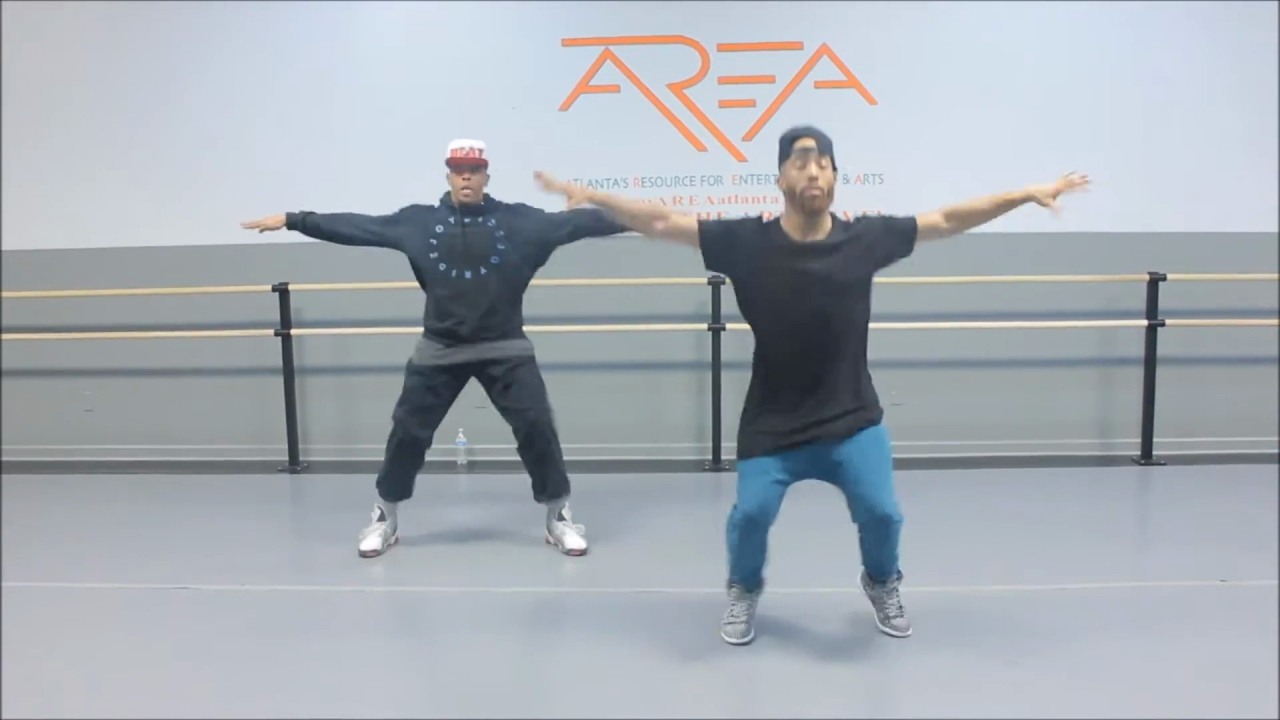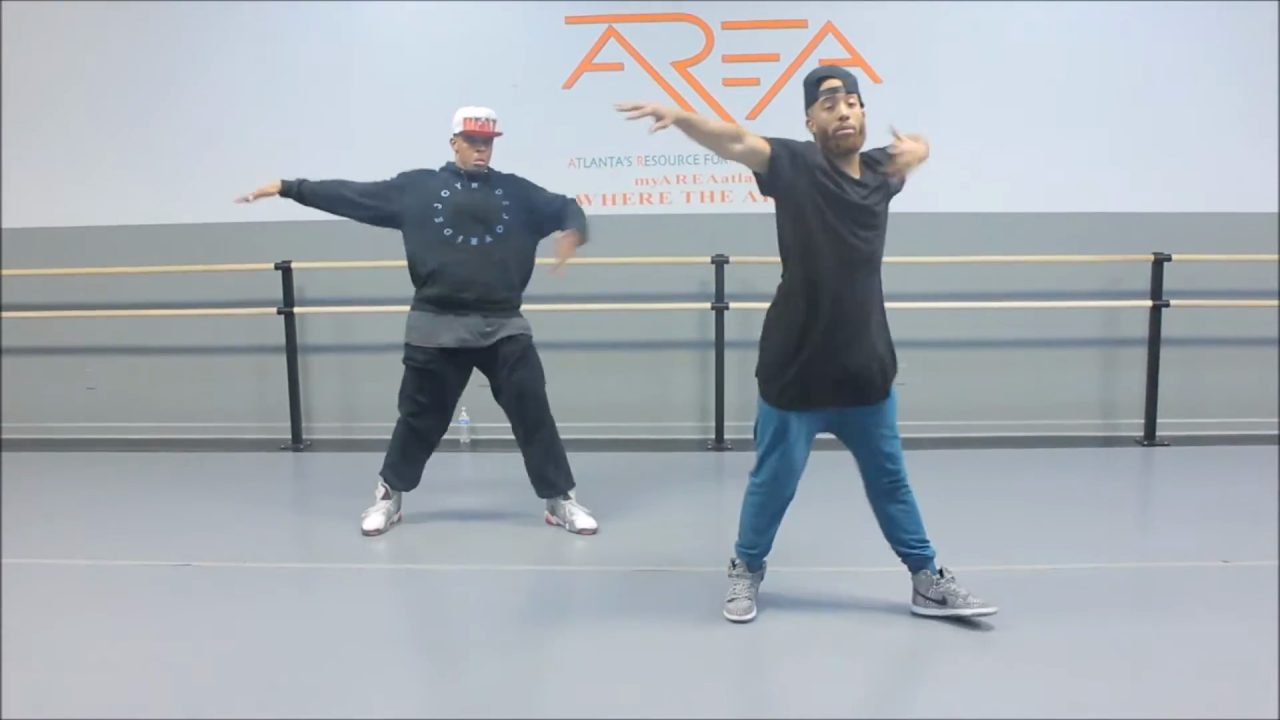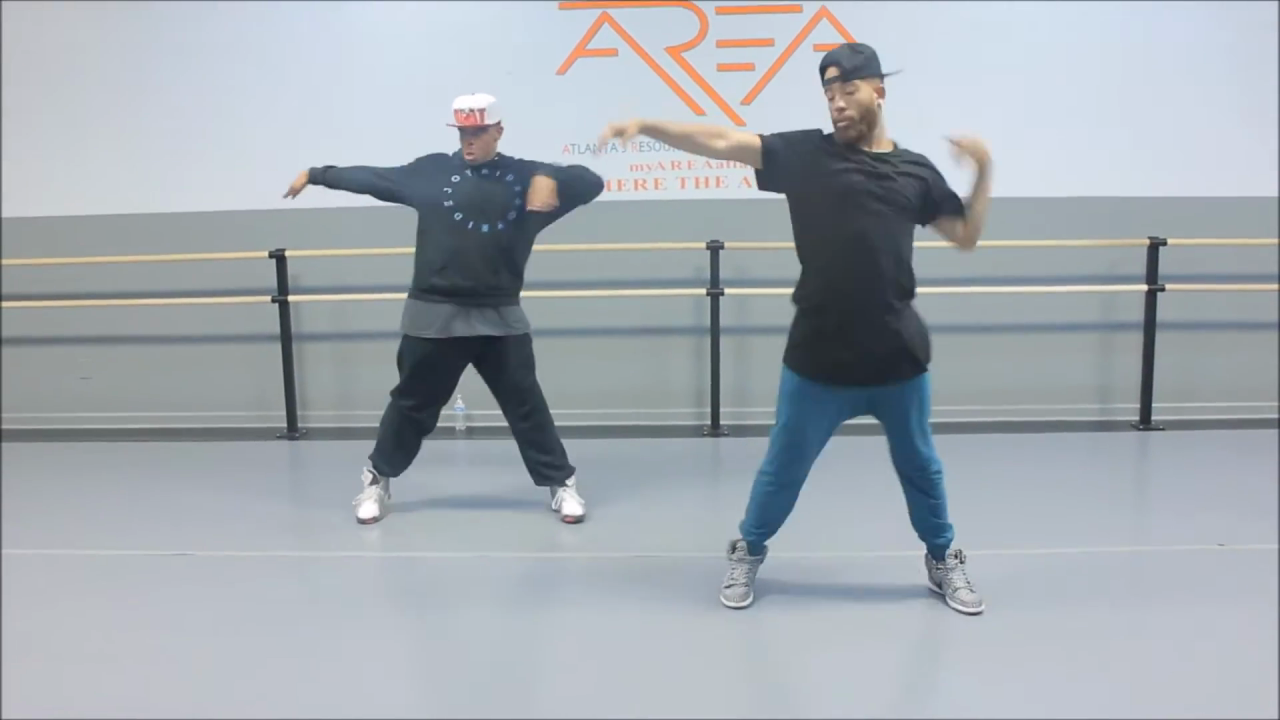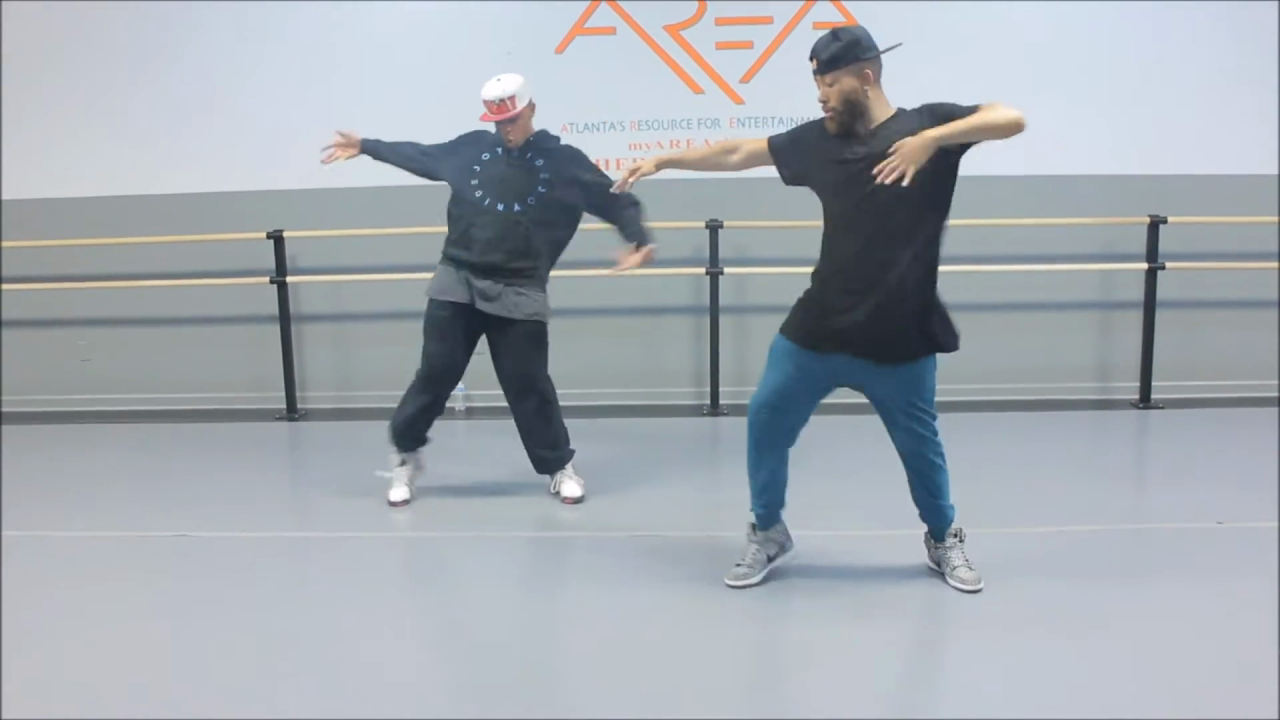
dt=0.5s
person 1, frame 1
left shoulder: (868, 238)
right shoulder: (746, 241)
left elbow: (947, 220)
right elbow: (663, 221)
left wrist: (1028, 194)
right wrist: (592, 196)
left hip: (851, 418)
right hip: (774, 421)
left knee: (882, 514)
right knee: (751, 514)
left ankle: (882, 584)
right ankle: (743, 592)
person 1, frame 2
left shoulder: (879, 168)
right shoulder: (796, 163)
left elbow: (913, 148)
right elbow: (735, 142)
left wrist: (914, 150)
right wrist: (675, 115)
left hip: (867, 363)
right hip: (798, 365)
left knee: (889, 477)
right knee: (775, 478)
left ankle: (928, 581)
right ankle: (747, 571)
person 1, frame 3
left shoulder: (915, 170)
right shoulder: (805, 152)
left elbow: (967, 237)
right elbow: (722, 142)
left wrist: (983, 170)
right wrist: (645, 126)
left hip: (897, 351)
right hip: (819, 350)
left knee: (917, 460)
right knee: (788, 457)
left ankle: (943, 561)
right ankle: (748, 551)
person 1, frame 4
left shoulder: (928, 120)
right shoulder: (817, 139)
left elbow: (1012, 119)
right elbow: (738, 153)
left wrist: (931, 139)
right wrist: (664, 160)
left hip: (901, 332)
right hip: (821, 322)
left knee: (920, 443)
right knee: (767, 414)
left ankle: (943, 541)
right ankle: (767, 532)
person 2, frame 1
left shoulder: (518, 219)
right shoulder: (419, 220)
left elbow: (574, 221)
right elbow: (357, 226)
right wrist: (292, 220)
left hip: (504, 346)
right hip: (440, 348)
left knee: (536, 425)
right knee: (409, 430)
left ankle: (558, 517)
right ankle: (384, 518)
person 2, frame 2
left shoulder: (515, 190)
right shoulder: (417, 187)
left elbow: (565, 210)
right elbow: (352, 196)
left wrist: (573, 231)
right wrist: (287, 188)
left hip: (504, 325)
right hip: (437, 324)
left knee: (532, 411)
right knee: (420, 416)
left ankle: (560, 499)
right ankle: (389, 496)
person 2, frame 3
left shoulder: (525, 175)
right shoulder: (432, 171)
left elbow: (589, 183)
right elbow: (376, 178)
left wrist: (552, 181)
right wrist: (317, 174)
left hip: (500, 315)
right hip: (434, 312)
left knee: (524, 402)
right knee: (411, 401)
left ankle: (561, 483)
right ankle: (376, 481)
person 2, frame 4
left shoulder: (563, 160)
right shoulder: (473, 147)
left elbow: (615, 202)
right elbow: (424, 157)
left wrist: (638, 240)
right wrist: (366, 147)
left hip: (520, 291)
right hip: (458, 282)
left knee: (529, 385)
right knee: (436, 372)
left ankle: (559, 467)
right ankle: (405, 456)
